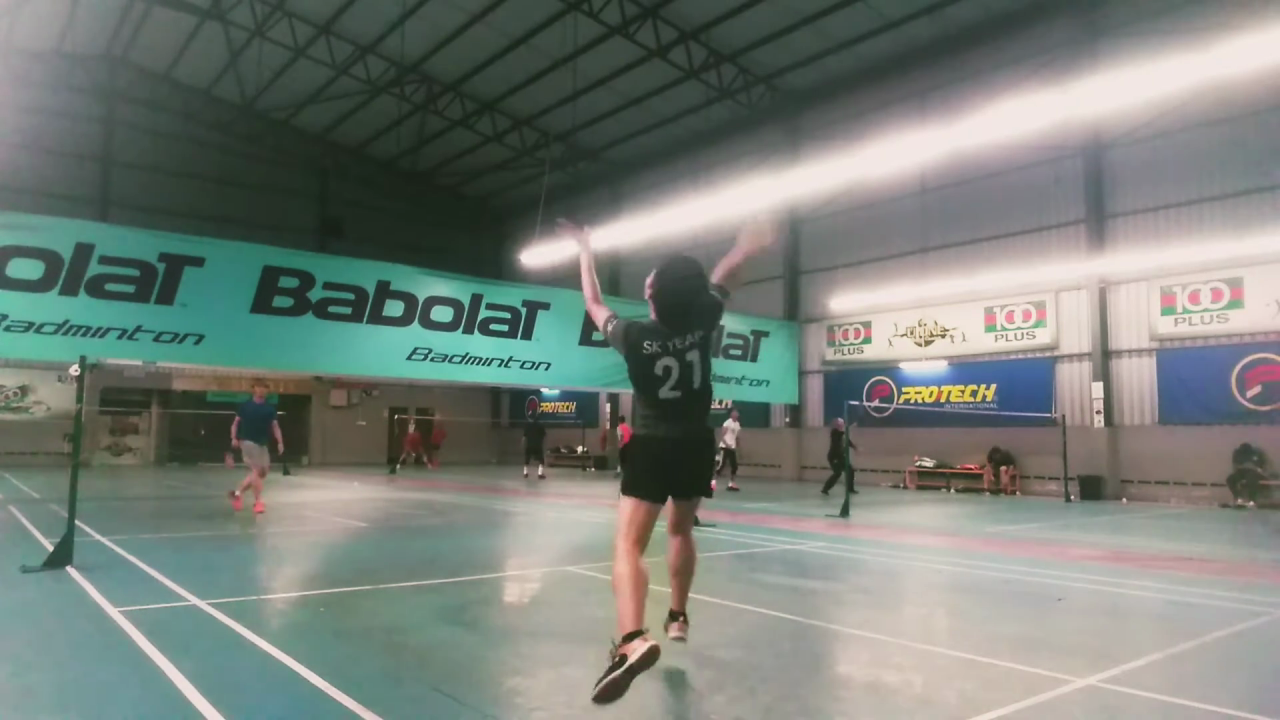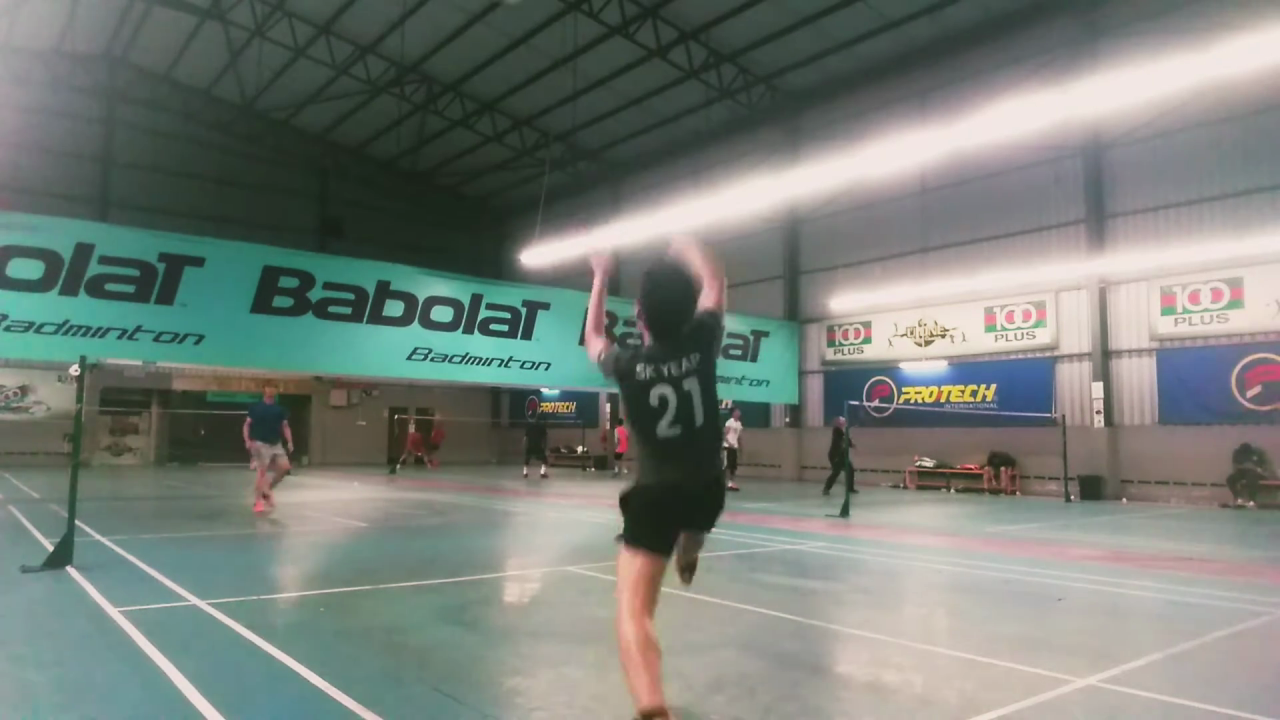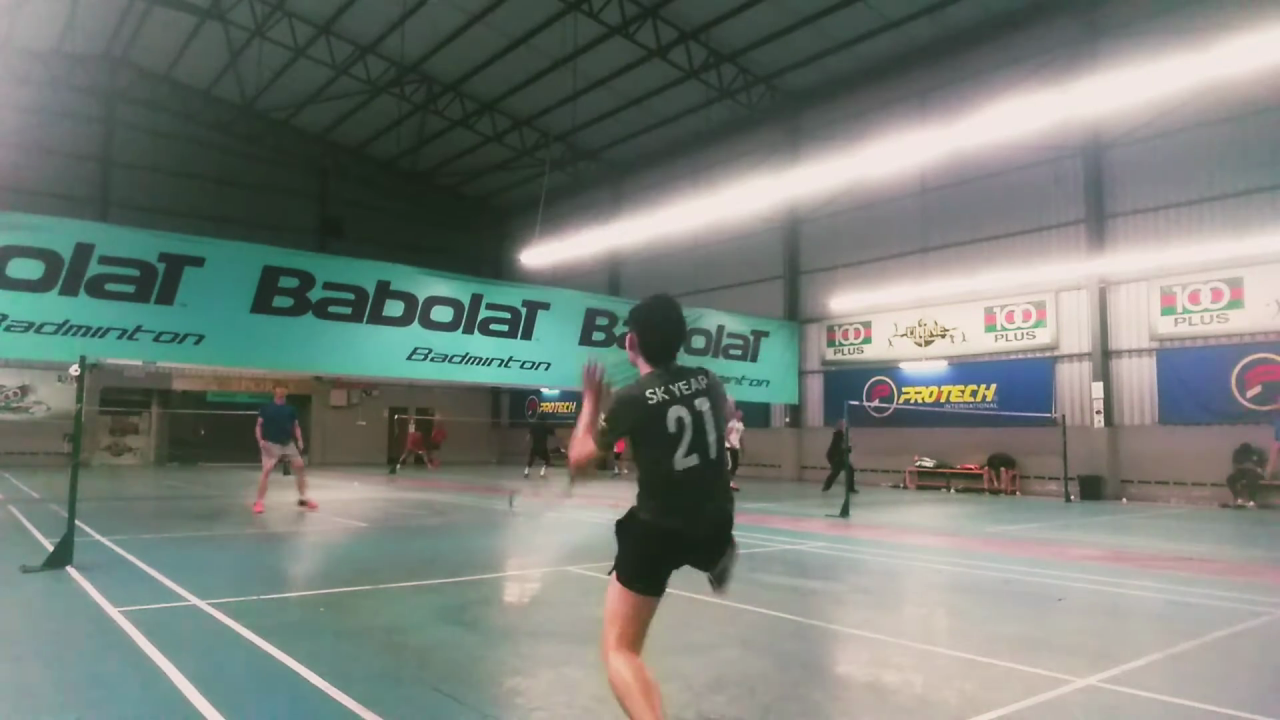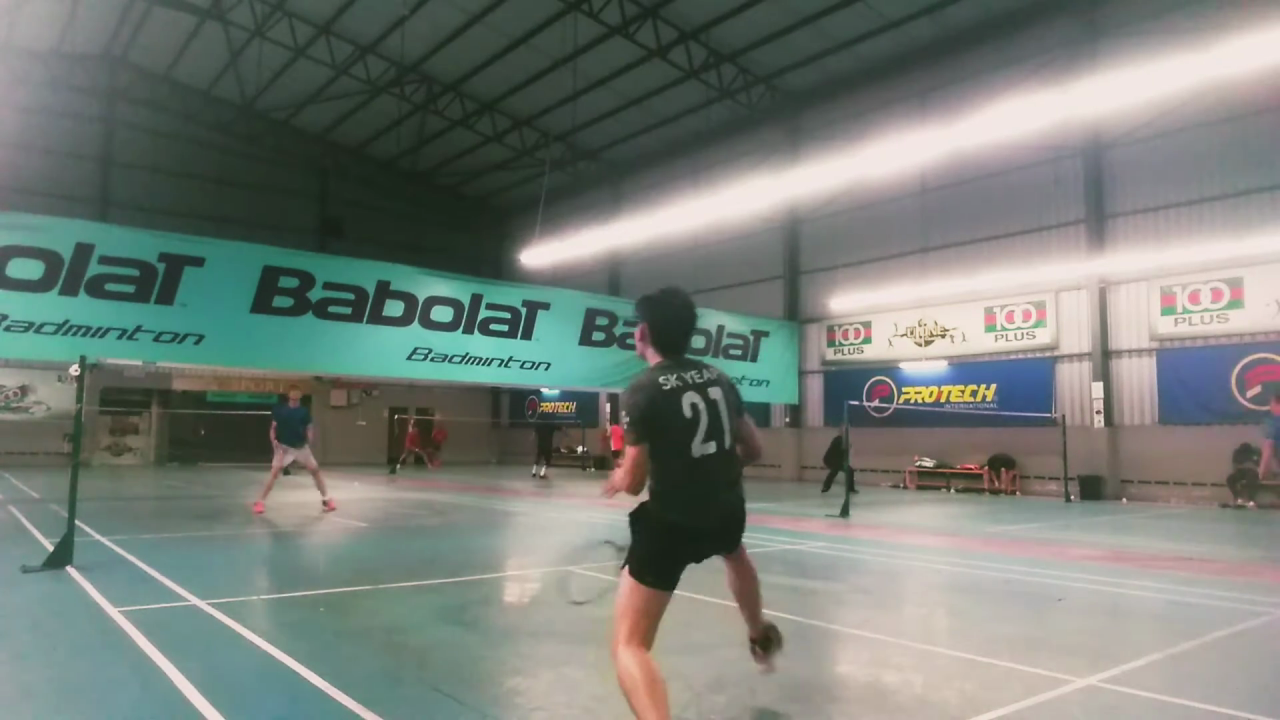
dt=0.1s
person 1, frame 1
left shoulder: (634, 336)
right shoulder: (703, 319)
left elbow: (594, 305)
right elbow: (726, 270)
left wrist: (586, 253)
right wrist: (751, 240)
left hip: (652, 451)
right hip: (697, 448)
left knee: (627, 548)
right knee: (681, 530)
left ankle: (632, 641)
right ankle: (678, 617)
person 1, frame 2
left shoulder: (628, 363)
right shoulder: (703, 341)
left elbow: (592, 339)
right elbow: (715, 288)
left wrist: (599, 279)
right wrist: (692, 253)
left hip: (658, 494)
right hip: (707, 488)
left knee: (633, 612)
right ankle: (687, 558)
person 1, frame 3
left shoulder: (630, 399)
right shoulder: (705, 381)
left elbow: (579, 460)
right elbow: (725, 412)
left wrist: (590, 404)
left hip: (657, 529)
right hip: (714, 522)
left knee: (619, 648)
right ankle: (721, 560)
person 1, frame 4
left shoulder: (644, 390)
right shoulder: (717, 378)
left elbow: (631, 478)
right elbow: (750, 450)
left wrist: (614, 484)
left hip: (669, 521)
right hip: (724, 511)
left knee: (629, 644)
right knee: (735, 552)
right ankle: (759, 636)
